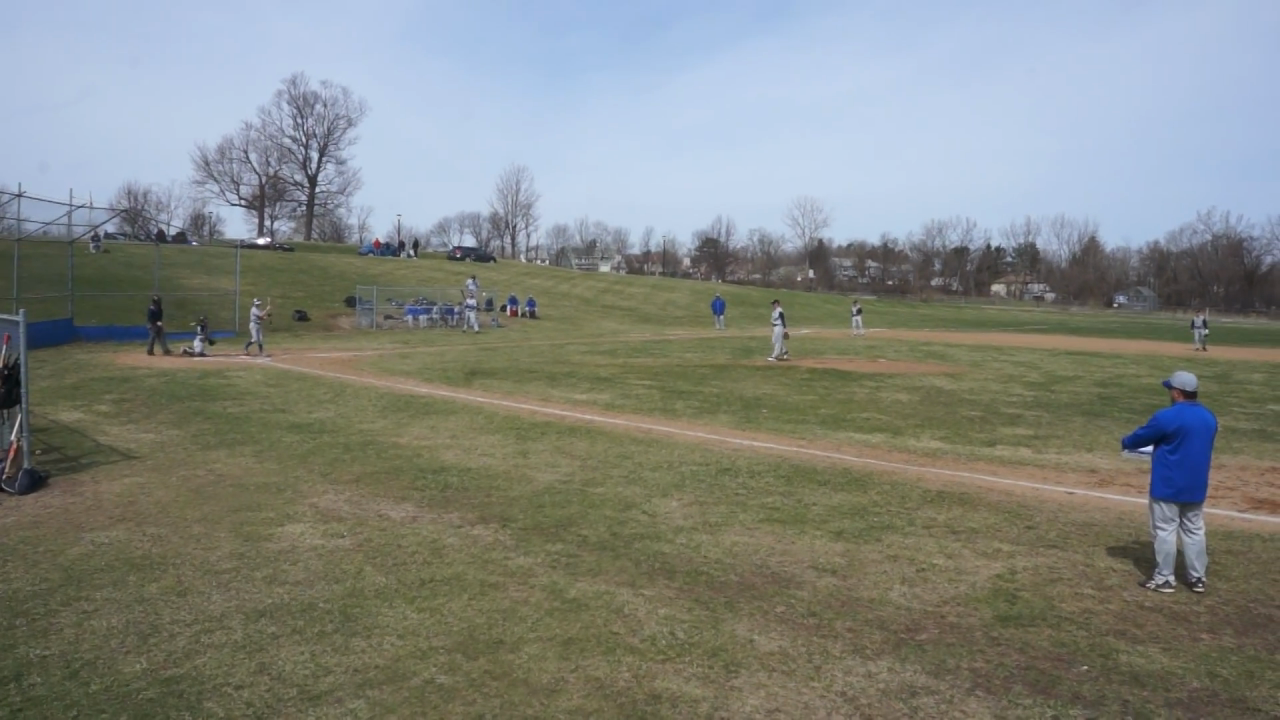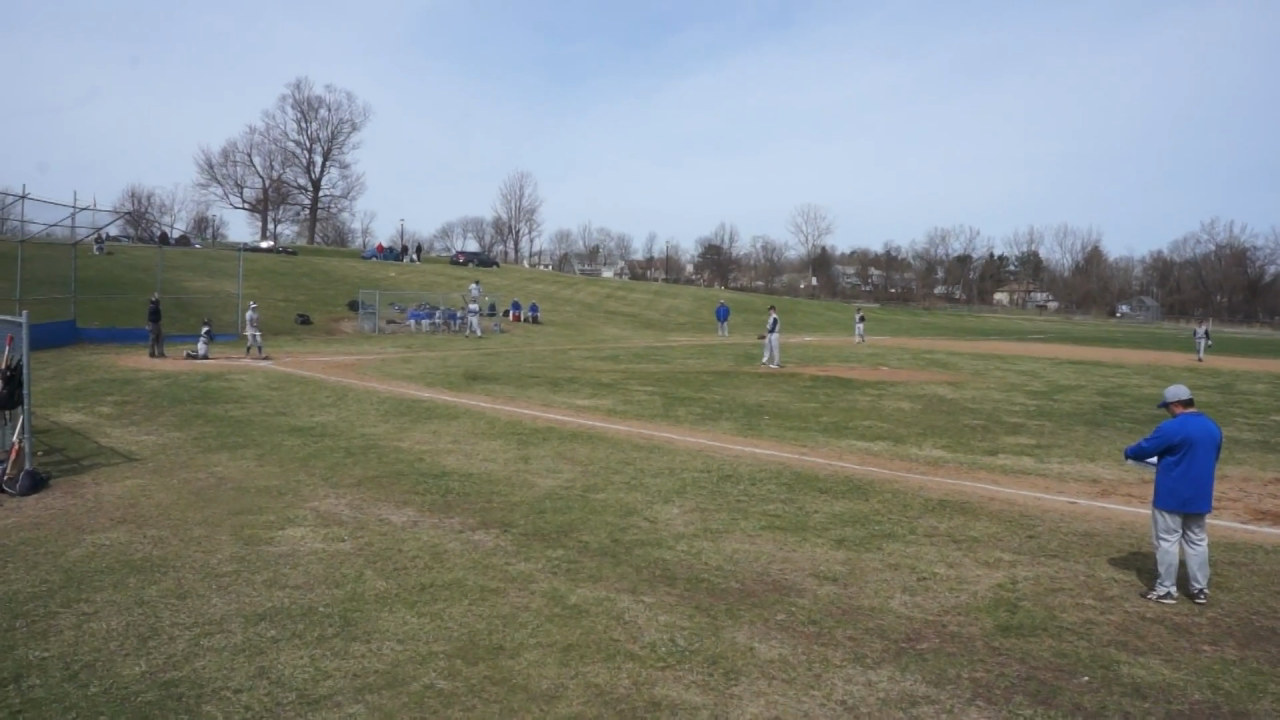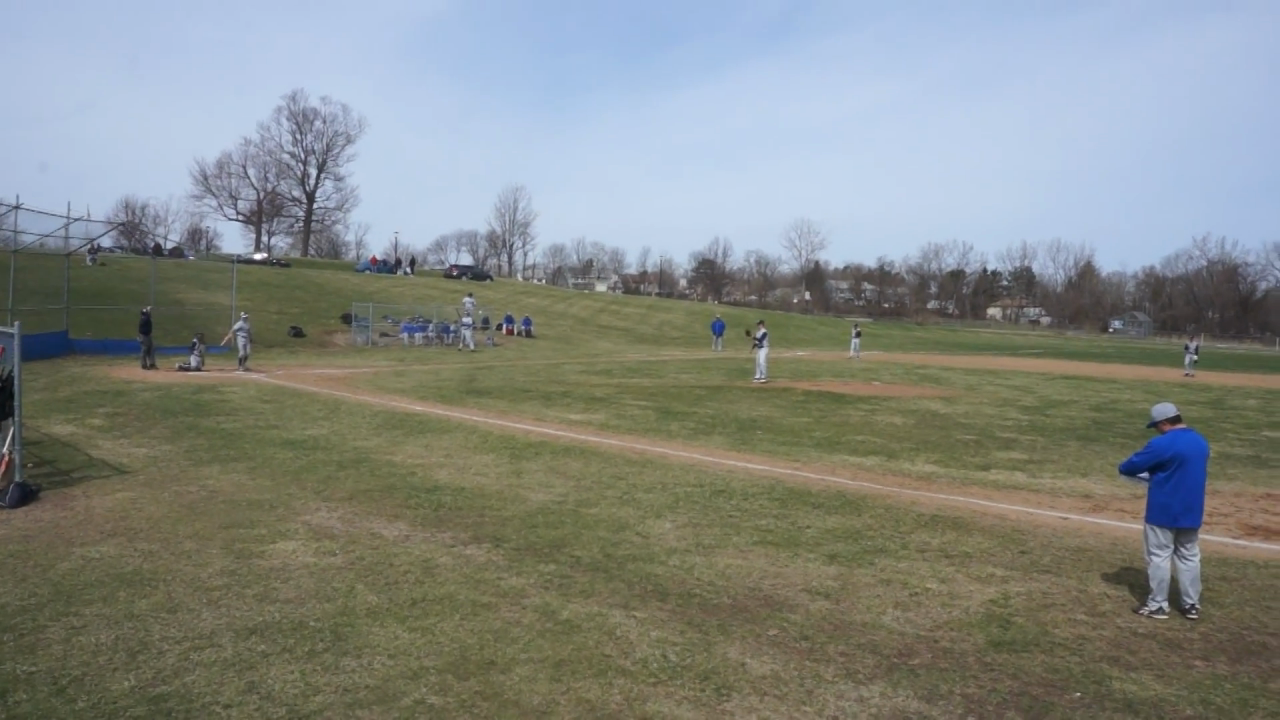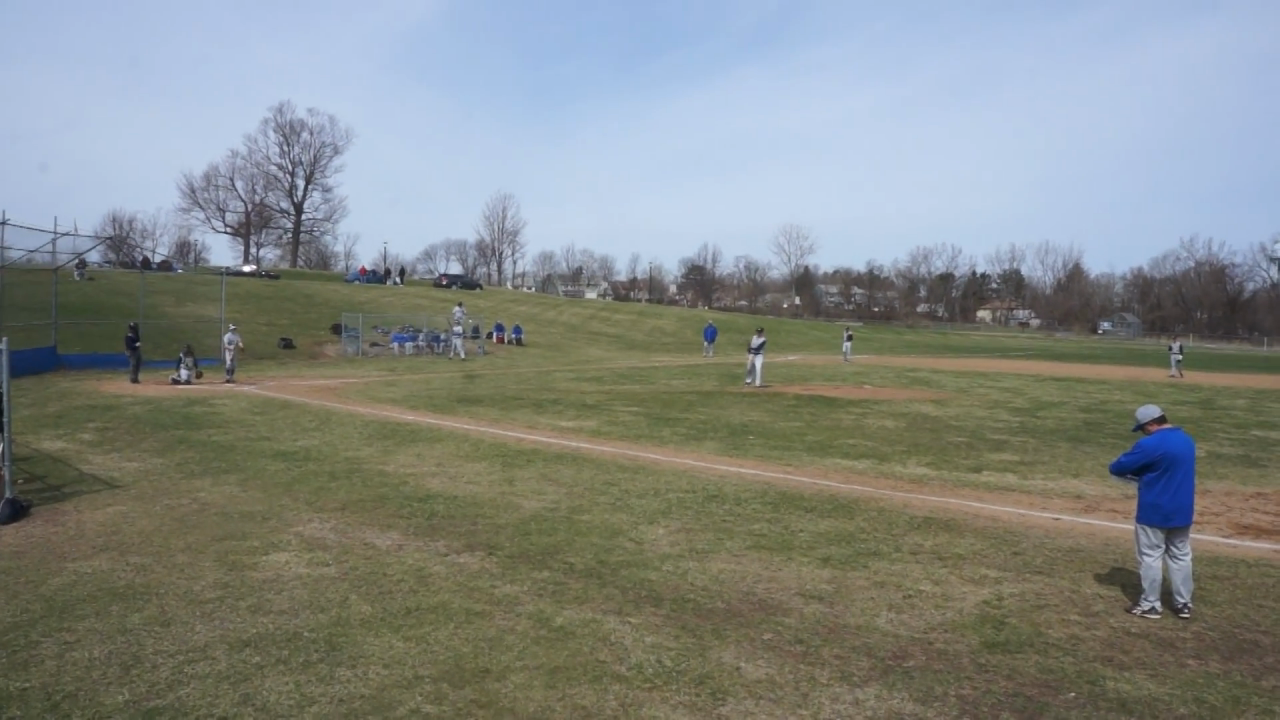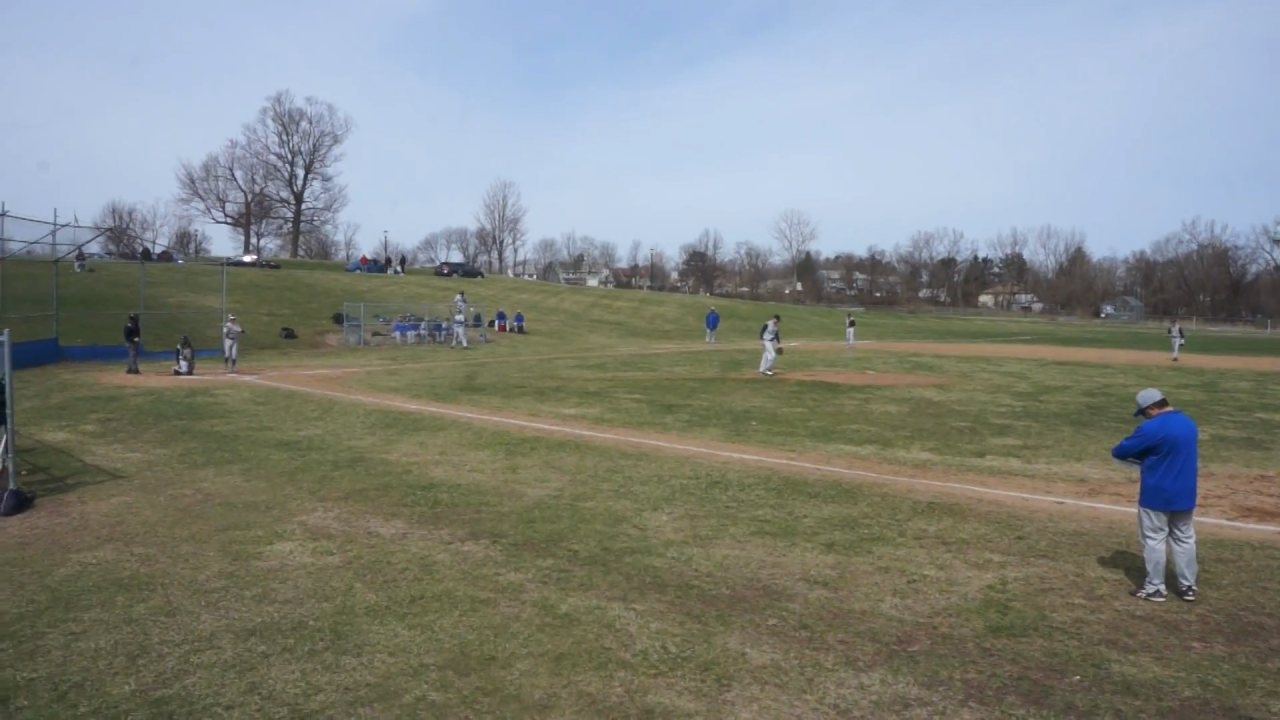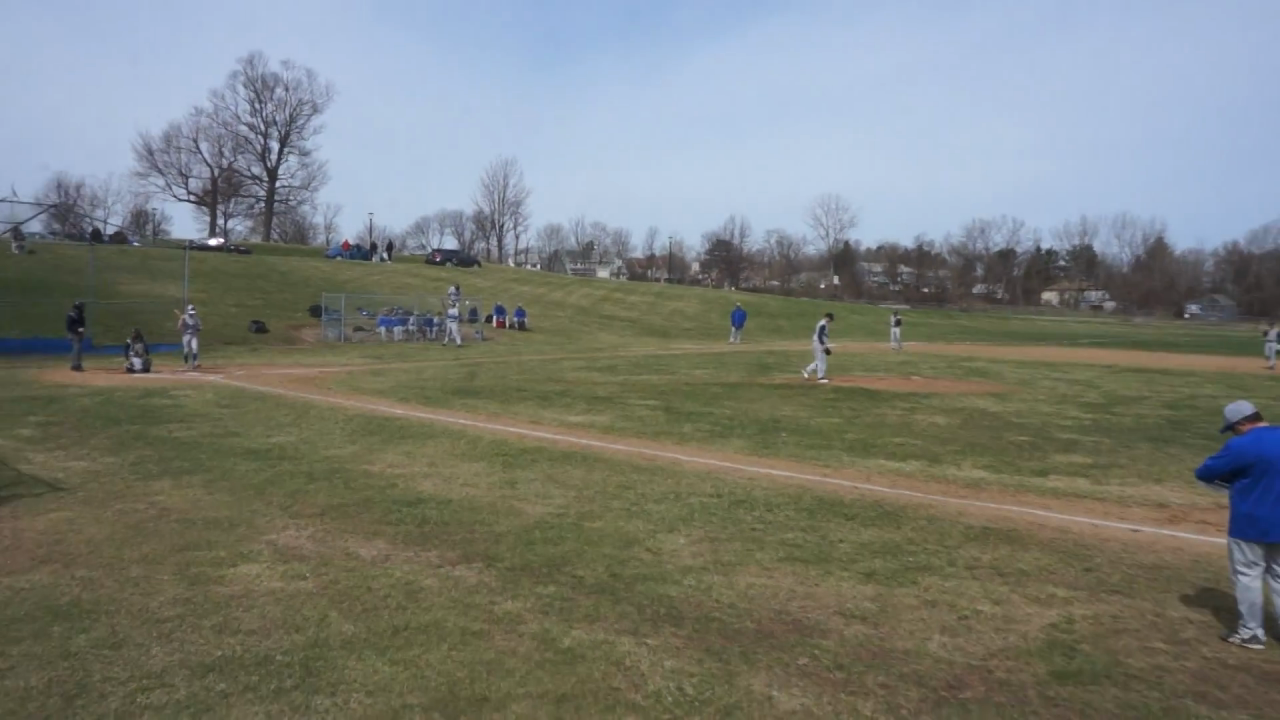
dt=0.4s
person 1, frame 1
left shoulder: (1167, 416)
right shoulder: (1209, 418)
left elbow: (1141, 437)
left wrist: (1125, 443)
left hip: (1167, 486)
right hip: (1196, 486)
left knee: (1165, 531)
right knee: (1194, 531)
left ankle: (1164, 579)
right ankle: (1198, 578)
person 1, frame 2
left shoulder: (1171, 428)
right shoulder: (1213, 428)
left elbow: (1144, 449)
left wrist: (1128, 452)
left hip: (1171, 497)
right hip: (1200, 496)
left knee: (1167, 542)
right knee: (1197, 541)
left ankle: (1166, 590)
right ankle: (1200, 589)
person 1, frame 3
left shoulder: (1161, 444)
right shoulder: (1201, 442)
left elbow: (1131, 466)
left wrist: (1122, 468)
left hip: (1163, 512)
right hip: (1191, 512)
left knee: (1159, 557)
right knee: (1189, 557)
left ankle: (1158, 605)
right ankle: (1192, 604)
person 1, frame 4
left shoulder: (1150, 444)
right shoulder: (1187, 440)
left elbow: (1119, 467)
left wrist: (1113, 467)
left hip: (1154, 512)
right hip: (1182, 511)
left knee: (1150, 557)
right knee: (1181, 556)
left ankle: (1150, 605)
right ankle: (1184, 604)
person 1, frame 5
left shoulder: (1151, 428)
right shoulder: (1189, 423)
left elbow: (1121, 450)
left wrist: (1116, 451)
left hip: (1156, 495)
right hip: (1185, 495)
left knee: (1154, 540)
right knee: (1184, 539)
left ankle: (1155, 587)
right ankle: (1188, 586)
person 1, frame 6
left shoulder: (1241, 445)
left elbow: (1205, 472)
left wrist: (1211, 475)
left hip: (1250, 526)
left knee: (1248, 576)
left ankle: (1251, 633)
